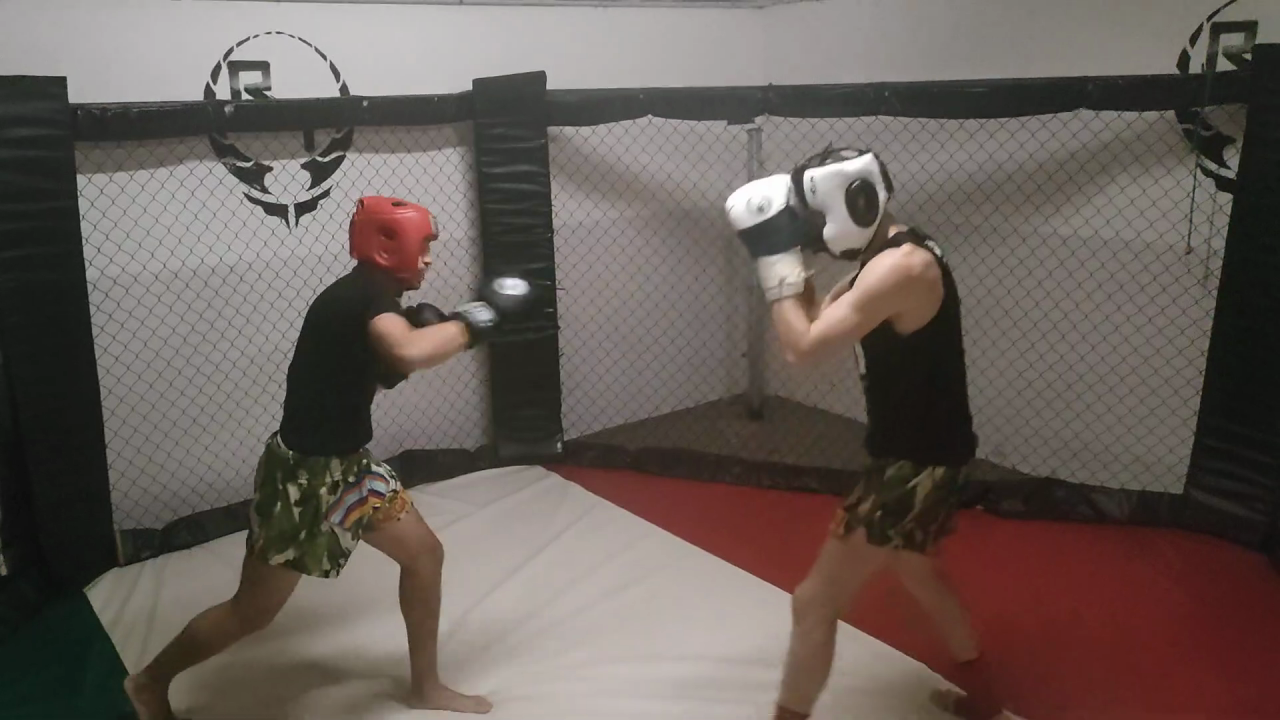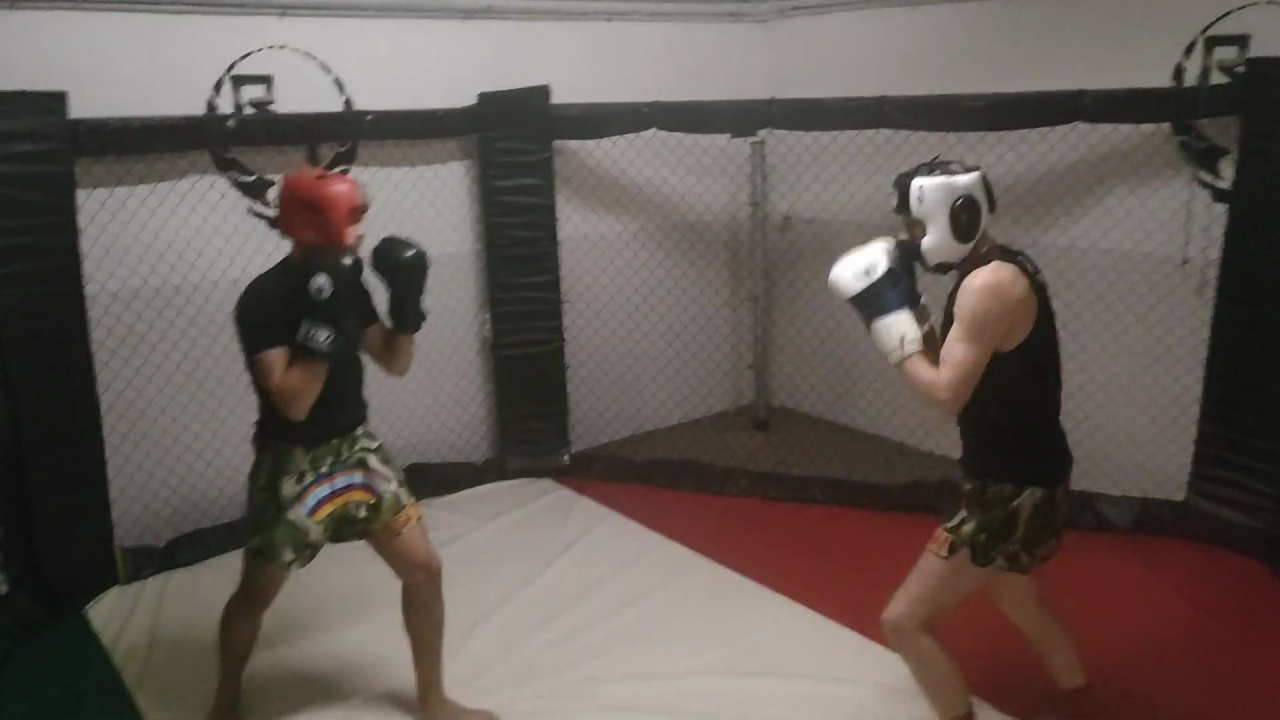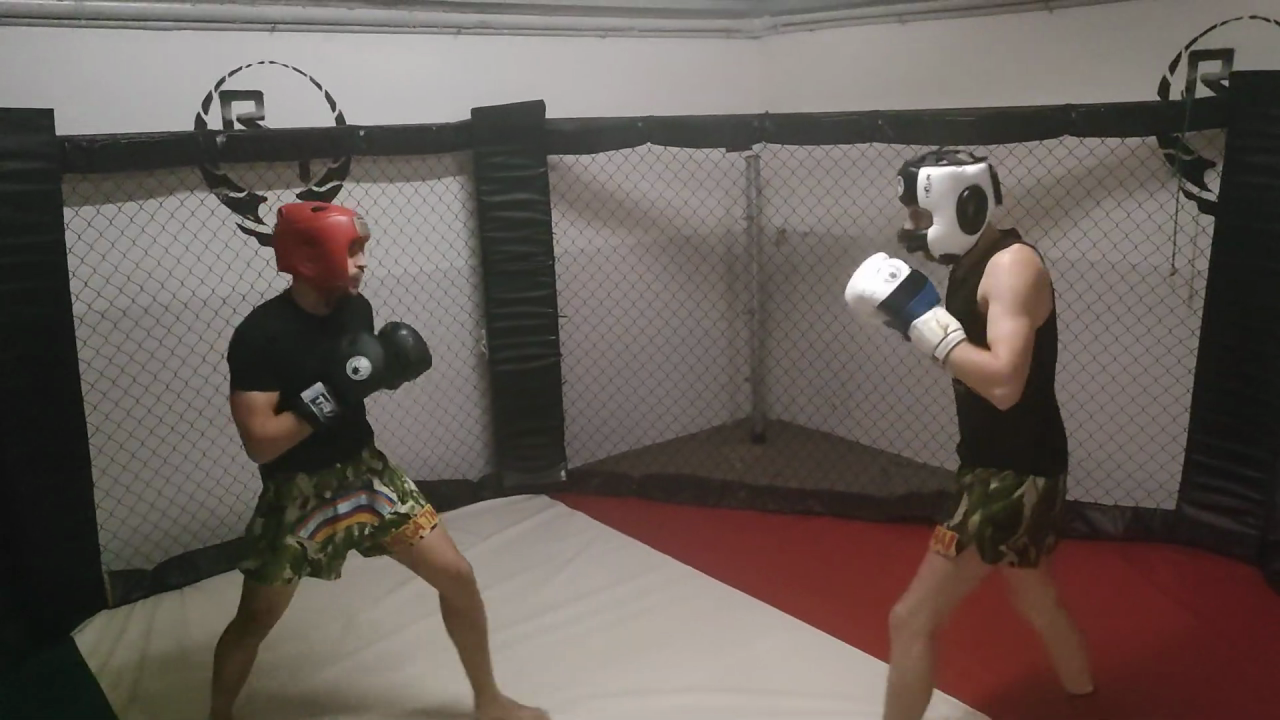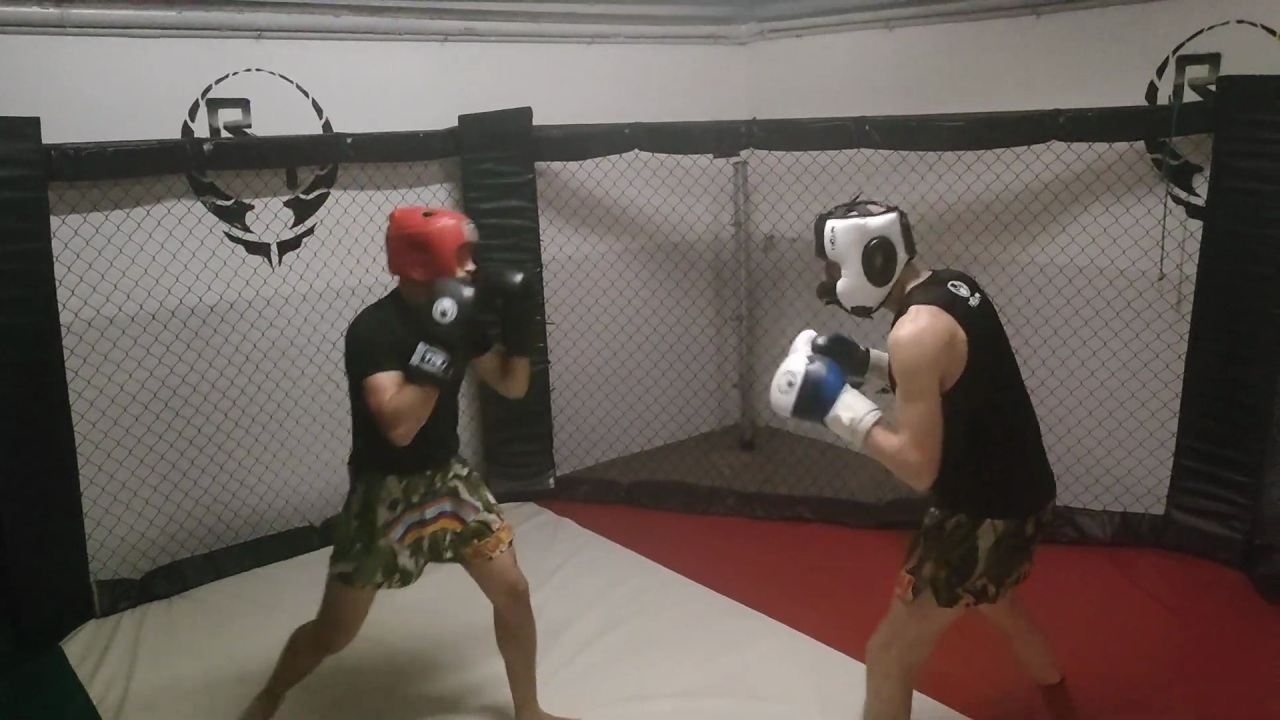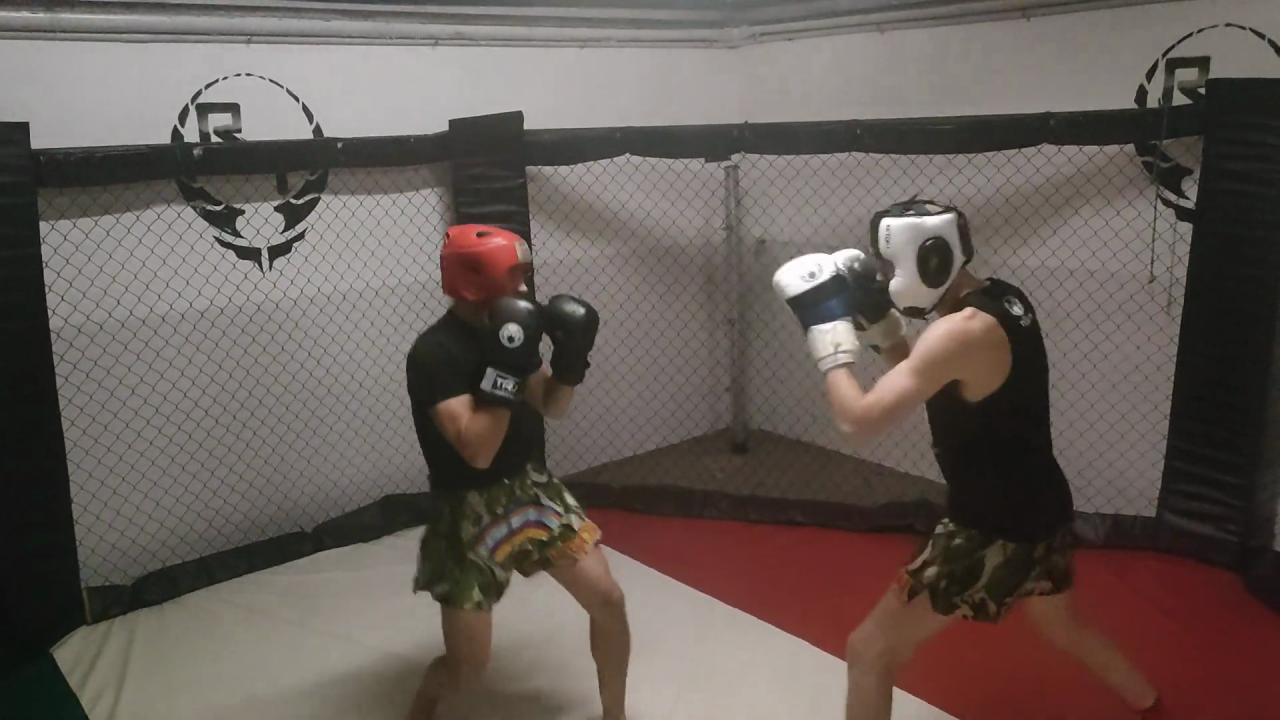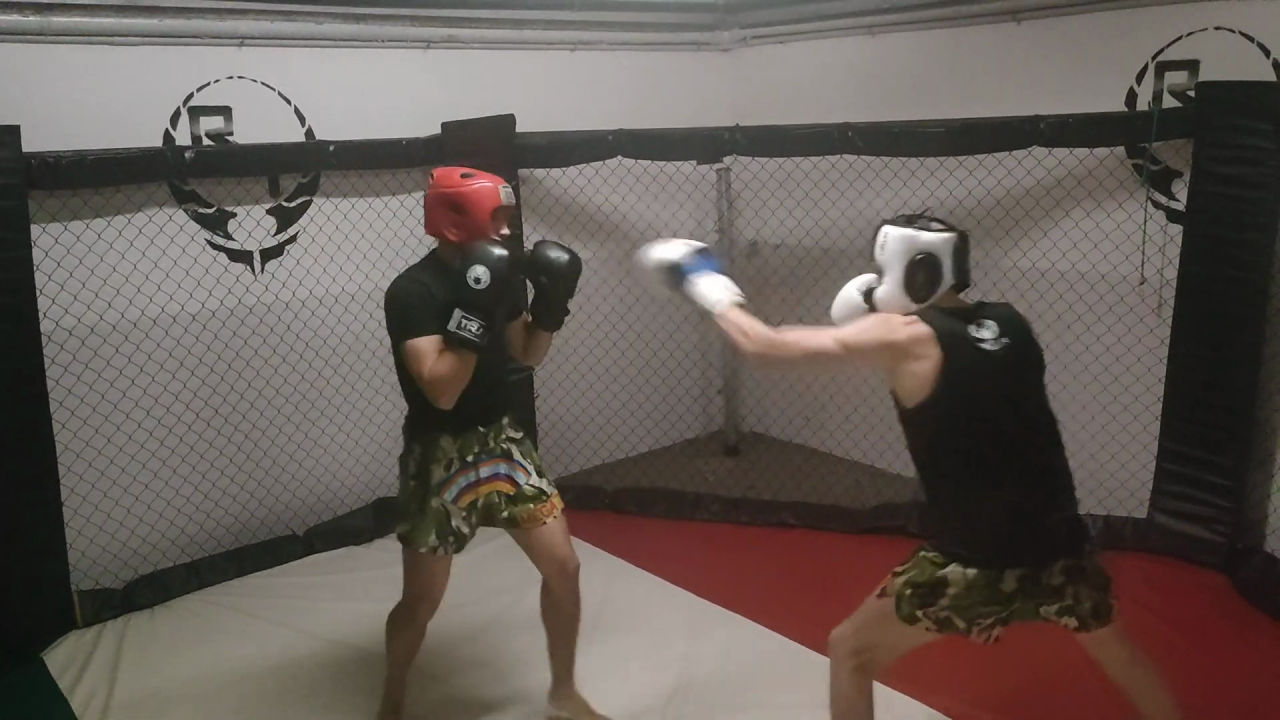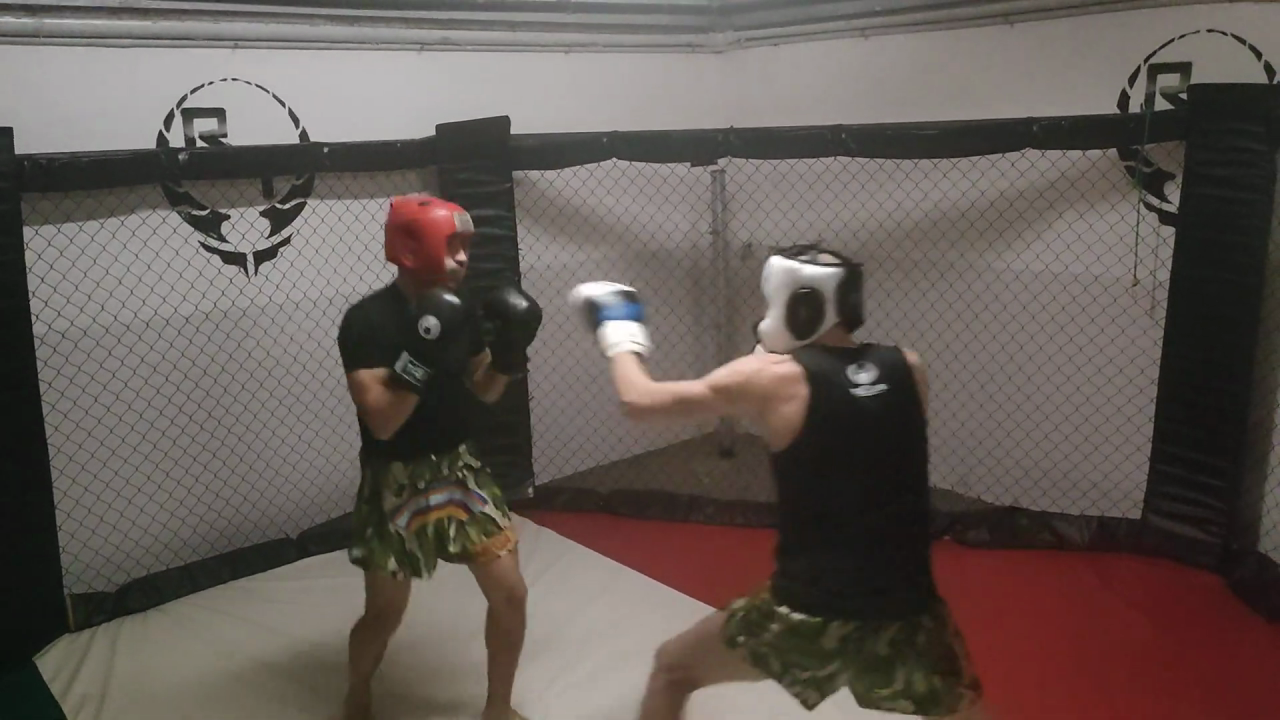
dt=0.3s
person 1, frame 1
left shoulder: (900, 268)
right shoulder: (893, 253)
left elbow: (804, 349)
right elbow: (823, 327)
left wrist: (776, 254)
right wrist: (792, 259)
left hip: (915, 460)
right hip: (928, 453)
left knee: (814, 603)
right knee: (917, 573)
person 1, frame 2
left shoulder: (989, 285)
right shoulder: (991, 272)
left elbow: (943, 397)
right elbow: (970, 371)
left wrist: (888, 319)
right wrist: (903, 304)
left hip: (1013, 483)
right hip: (1023, 475)
left knee: (904, 622)
right knee: (1018, 603)
person 1, frame 3
left shoulder: (1012, 265)
right shoulder: (972, 264)
left elbow: (1003, 383)
right elbow: (973, 358)
left wrist: (921, 317)
right wrist: (915, 314)
left hip: (1014, 473)
right hip: (1006, 466)
left knee: (912, 620)
right knee: (1037, 604)
person 1, frame 4
left shoulder: (918, 330)
right shoulder: (951, 285)
left elbow: (920, 469)
left wrist: (841, 400)
right wrist: (866, 365)
left hip: (983, 509)
right hip: (1022, 489)
left knee: (891, 656)
right knee: (994, 608)
person 1, frame 5
left shoulder: (964, 330)
right shoulder: (1004, 299)
left elbow: (859, 421)
right elbow: (925, 376)
left wrist: (825, 323)
right wrist: (874, 317)
left hip: (990, 531)
right hip: (1041, 511)
left knee: (870, 650)
right knee: (1067, 628)
person 1, frame 6
left shoulder: (904, 337)
right shoulder: (1014, 322)
left elbow: (762, 344)
left wrist: (705, 281)
left hip: (972, 563)
right hip: (1060, 546)
left knee: (850, 652)
right knee: (1118, 654)
person 1, frame 7
left shoulder: (775, 377)
right shoulder: (908, 369)
left elbow: (641, 401)
left wrist: (617, 325)
left hip: (808, 611)
right hip: (905, 615)
left knee: (673, 667)
person 2, frame 1
left shoulder: (356, 301)
right shoulder: (357, 299)
right elbow: (411, 353)
left wrist: (385, 369)
right wrist: (486, 311)
left hip: (349, 461)
right hip: (309, 473)
left knee: (425, 553)
right knee: (253, 612)
person 2, frame 2
left shoulder: (349, 281)
right shoulder: (263, 300)
left elbow: (396, 365)
right elbow: (294, 404)
left wrist: (407, 303)
right wrist: (322, 320)
left hip: (357, 450)
right hip: (293, 464)
left knee: (424, 566)
right knee: (255, 597)
person 2, frame 3
left shoulder: (355, 309)
right shoulder: (259, 336)
right elbow: (260, 444)
left wrist: (392, 366)
right wrist: (332, 394)
left hip: (364, 471)
right hip: (299, 492)
left knee: (457, 575)
right knee: (254, 622)
person 2, frame 4
left shoulder: (451, 307)
right shoulder: (372, 330)
left elbow: (512, 386)
right elbow: (400, 428)
left wrist: (518, 327)
right wrist: (438, 343)
left hip: (448, 477)
right hip: (386, 491)
left knee: (513, 591)
right knee: (335, 631)
person 2, frame 5
left shoulder: (509, 328)
right shoulder: (434, 354)
left elbow: (550, 407)
right elbow: (478, 452)
left wrist: (572, 354)
right wrist: (504, 368)
left hip: (529, 487)
right hip: (471, 507)
left knee: (607, 599)
right knee: (468, 662)
person 2, frame 6
left shoulder: (497, 277)
right shoulder: (411, 293)
left elbow: (527, 352)
right elbow: (439, 392)
left wrist: (554, 301)
right wrist: (473, 310)
left hip: (501, 440)
right hip: (440, 453)
left knee: (563, 566)
right knee: (422, 599)
person 2, frame 7
left shoulder: (459, 311)
right shoulder: (366, 321)
left elbow: (486, 389)
right elbow: (381, 423)
left wrist: (512, 344)
right wrist: (420, 355)
left hip: (458, 468)
right hip: (396, 478)
left knee: (511, 594)
right knee: (384, 616)
